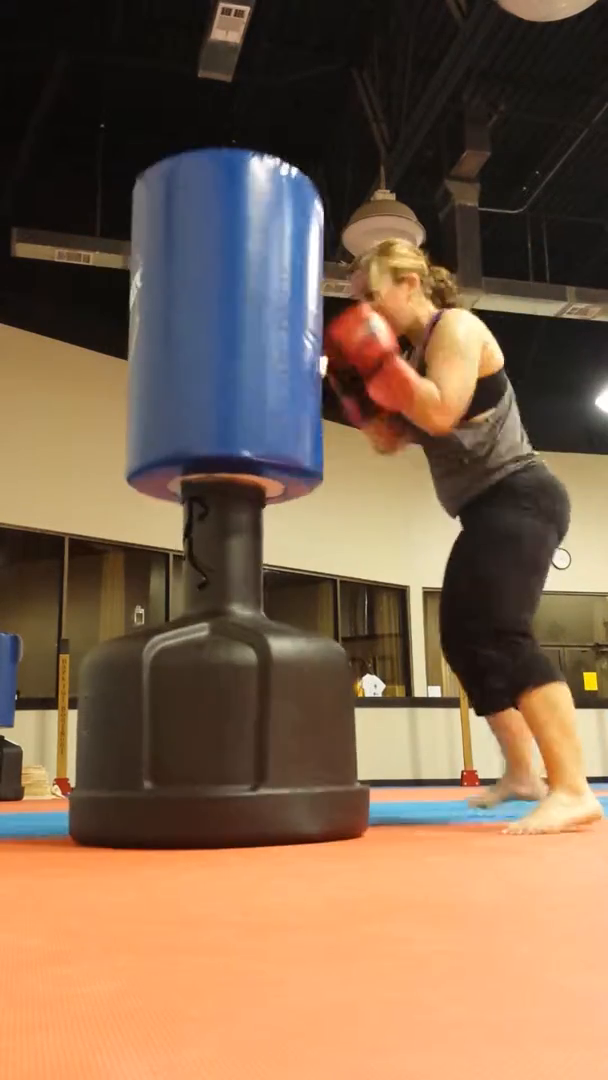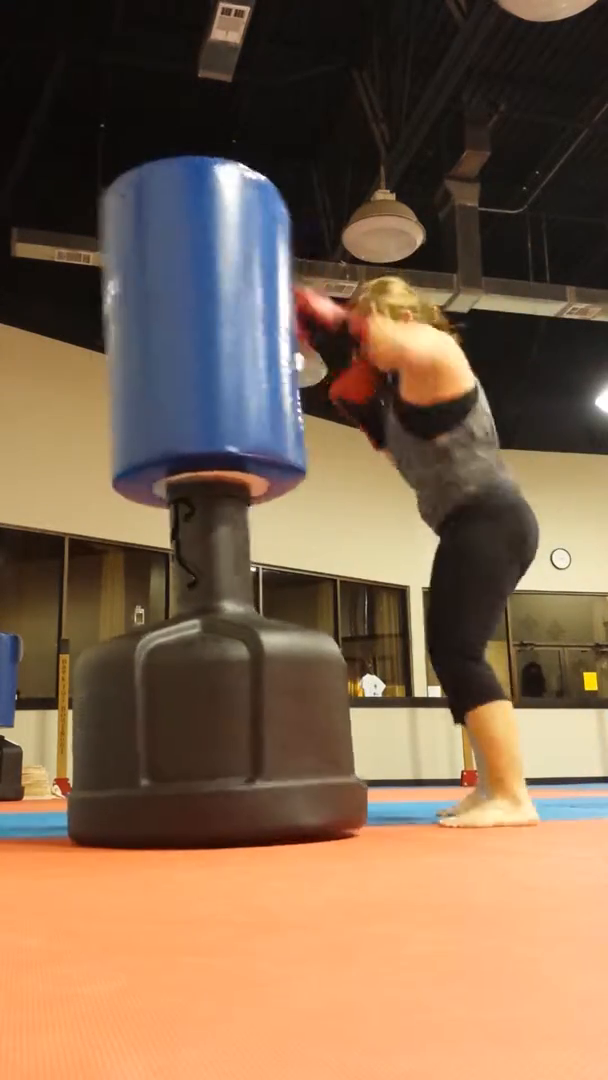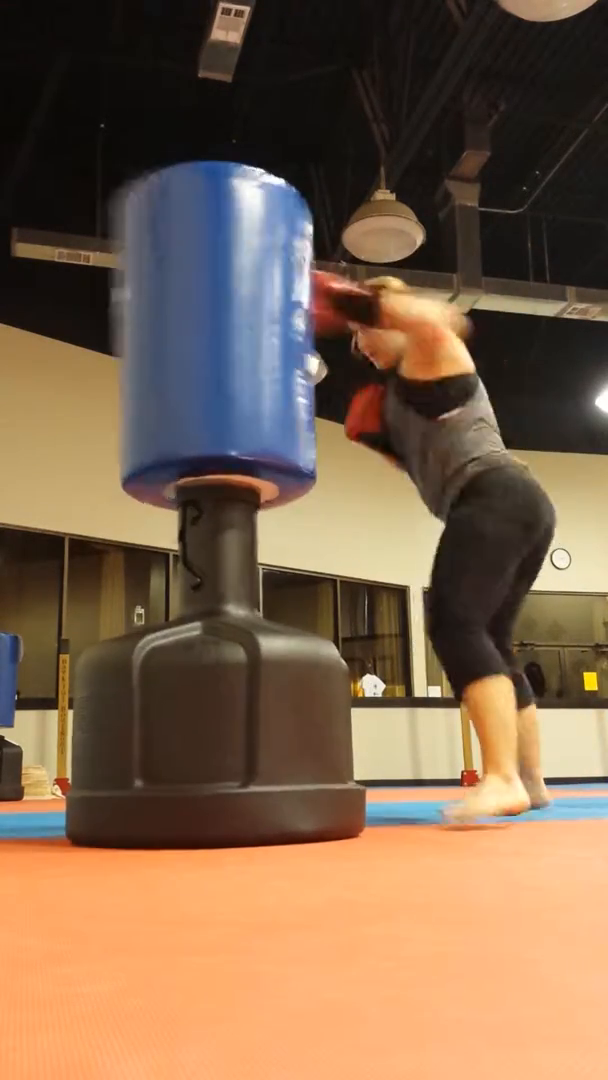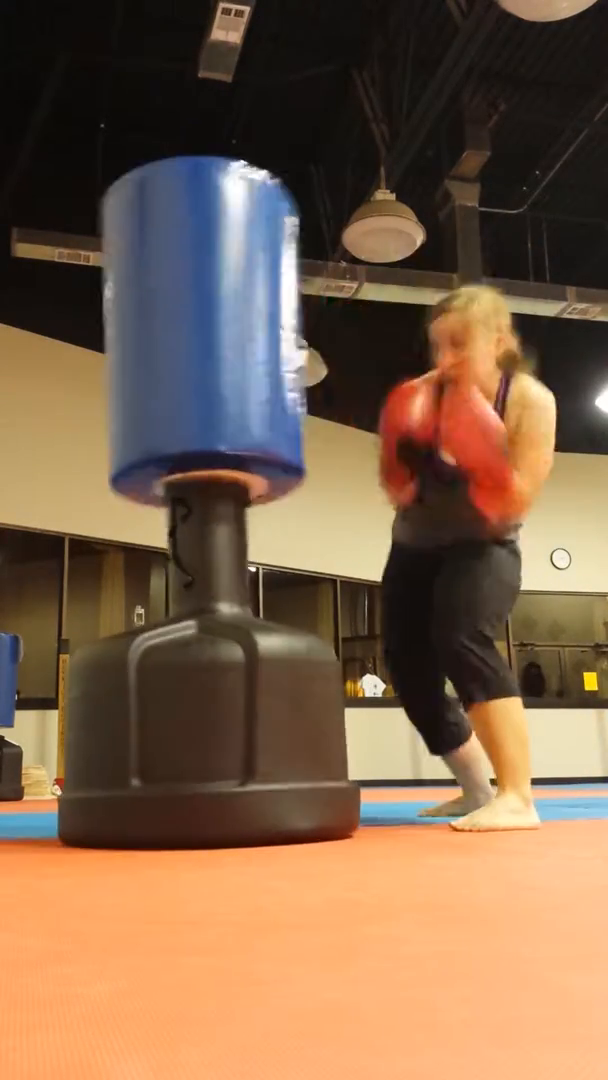
dt=0.5s
person 1, frame 1
left shoulder: (457, 326)
right shoulder: (413, 349)
left elbow: (442, 413)
right elbow: (386, 441)
left wrist: (382, 361)
right wrist: (353, 386)
left hip: (518, 498)
right hip: (486, 511)
left knee: (501, 632)
right knee: (463, 639)
right ankle: (520, 773)
person 1, frame 2
left shoulder: (430, 349)
right shoulder: (394, 383)
left elbow: (396, 349)
right elbow: (407, 455)
left wrist: (335, 328)
right wrist: (365, 413)
left hip: (488, 521)
right hip: (488, 526)
left knee: (456, 650)
right knee: (456, 654)
left ankle: (512, 797)
right ankle: (491, 786)
person 1, frame 3
left shoulder: (432, 341)
right shoulder: (399, 386)
left elbow: (436, 313)
left wrist: (355, 303)
right wrist: (388, 443)
left hip: (495, 501)
right hip: (511, 507)
left knee: (455, 624)
right knee: (482, 639)
left ankle: (504, 780)
right ankle: (529, 783)
person 1, frame 4
left shoulder: (530, 402)
right shoulder: (423, 394)
left elbow: (515, 505)
right elbow: (399, 496)
left wrist: (484, 454)
right wrist: (404, 457)
left hip: (482, 552)
right hip: (415, 556)
left knee: (462, 640)
right knee: (413, 681)
left ankle: (516, 799)
right ankle: (476, 792)
